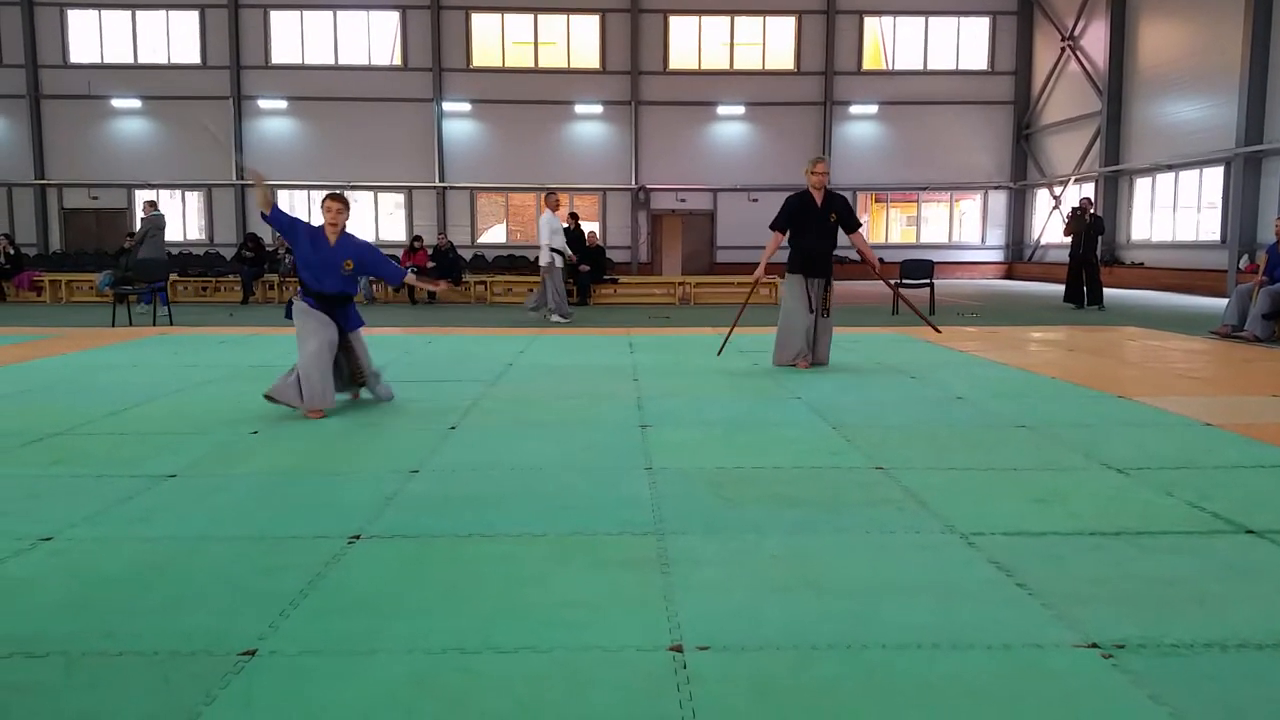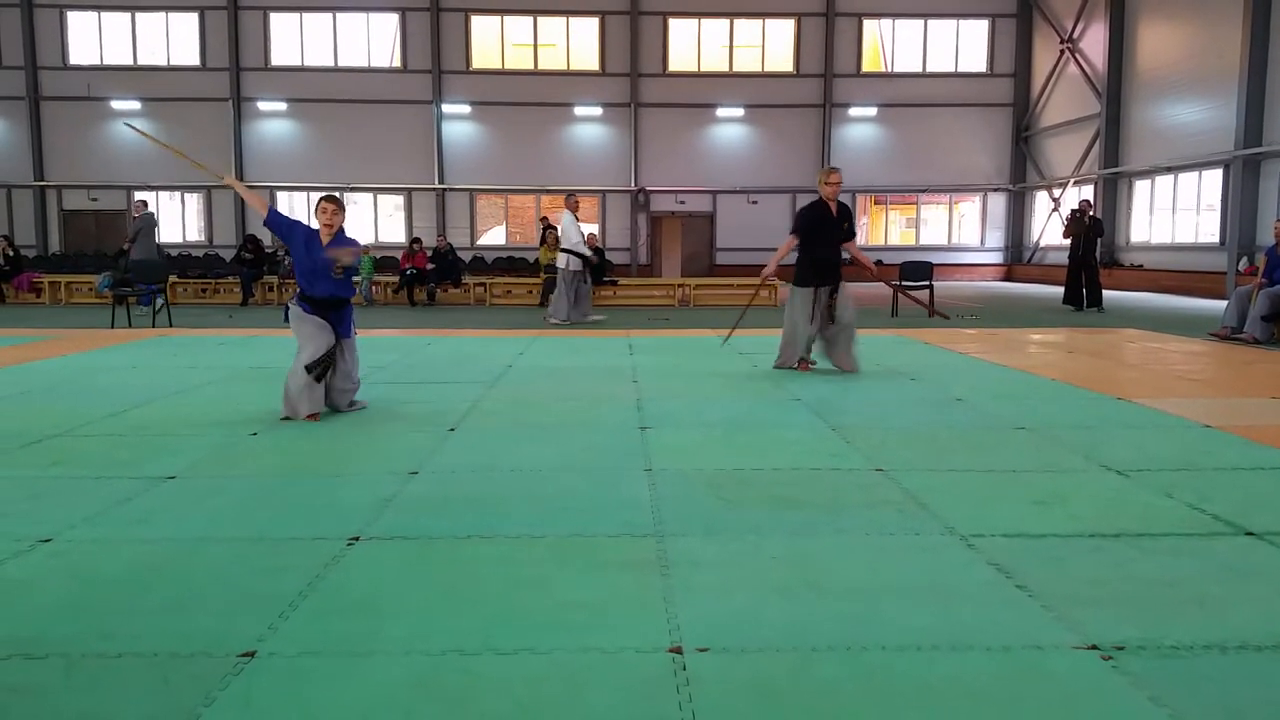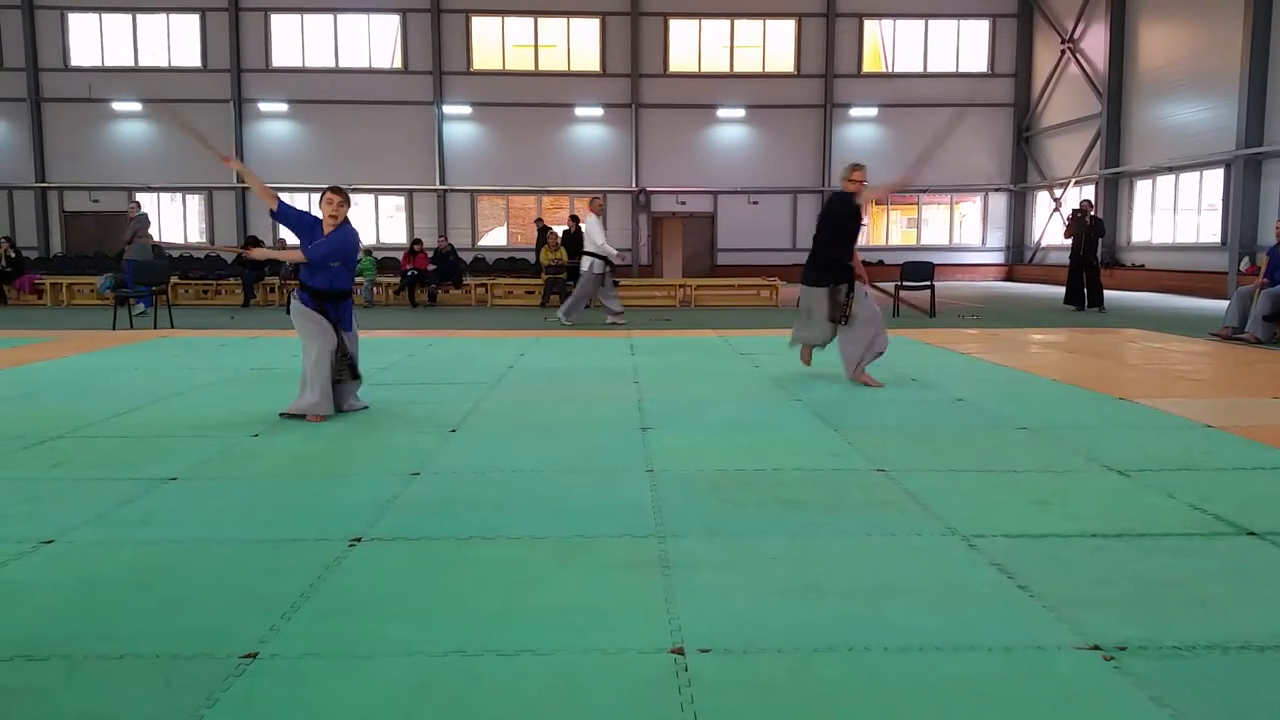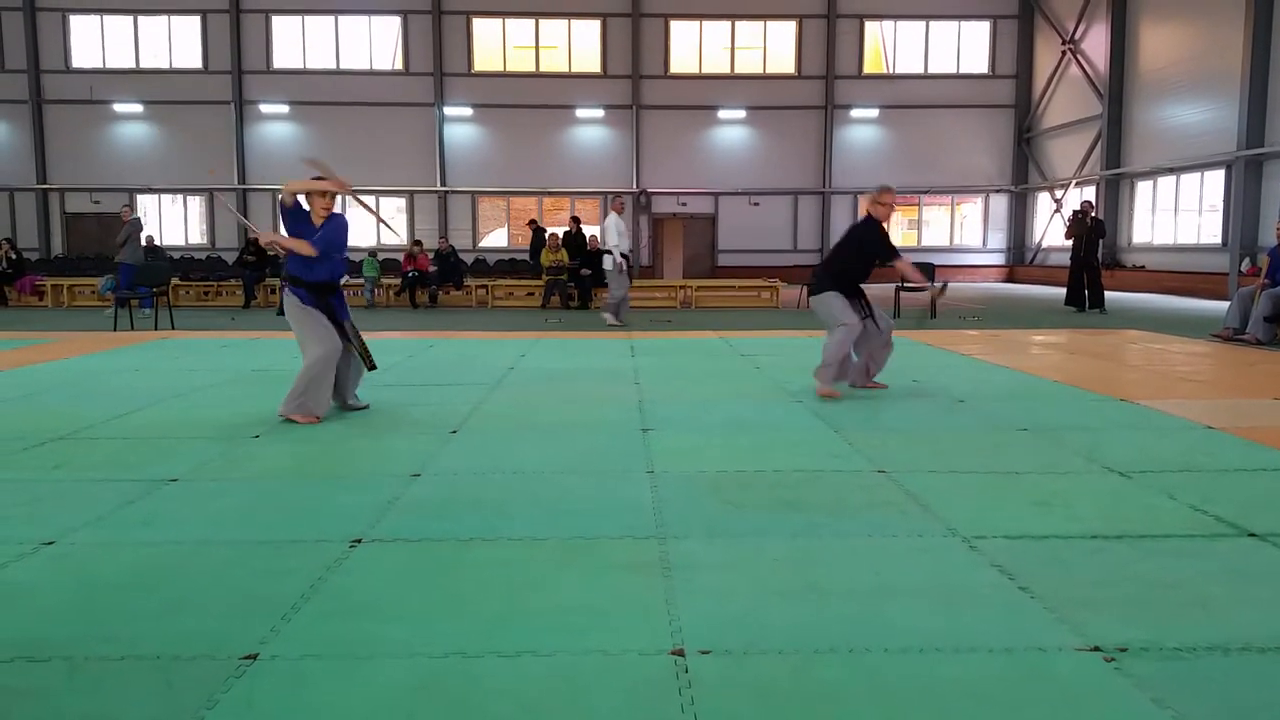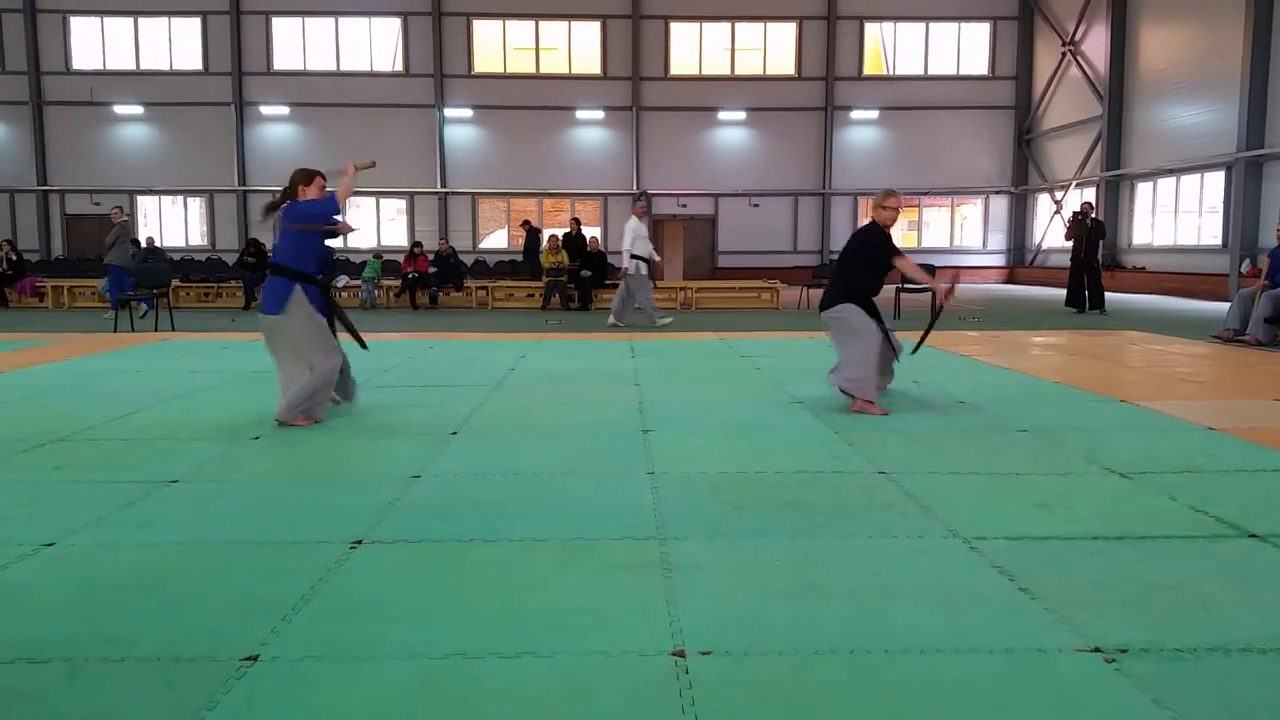
dt=0.2s
person 1, frame 1
left shoulder: (358, 247)
right shoulder: (305, 234)
left elbow: (393, 269)
right elbow: (269, 209)
left wrist: (426, 285)
right wrist: (259, 187)
left hip: (342, 310)
right hip: (310, 305)
left knee: (356, 363)
right knee: (319, 343)
left ankle: (350, 384)
right ankle: (313, 401)
person 1, frame 2
left shoulder: (349, 246)
right shoulder: (302, 235)
left elbow: (350, 256)
right elbow: (265, 210)
left wrist: (348, 256)
right wrist: (233, 182)
left hip: (338, 314)
right hip: (305, 309)
left knee: (343, 374)
right knee: (319, 346)
left ankle: (340, 399)
right ankle: (307, 405)
person 1, frame 3
left shoulder: (348, 239)
right shoulder: (307, 223)
left elbow: (303, 256)
right elbow: (272, 202)
left wrist: (267, 253)
right wrist: (241, 170)
left hip: (338, 306)
right hip: (306, 302)
left knee: (344, 360)
right knee: (323, 345)
left ankle: (340, 399)
right ankle: (313, 405)
person 1, frame 4
left shoulder: (338, 223)
right shoulder: (296, 217)
left elbow: (313, 249)
right elbow: (288, 191)
left wrist: (276, 239)
right wrist: (324, 185)
left hip: (329, 297)
right hip: (299, 297)
left knee: (346, 352)
right knee: (323, 349)
left ankle: (344, 398)
right ankle: (298, 408)
person 1, frame 5
left shoulder: (290, 212)
right shoulder: (299, 211)
left elbow: (335, 226)
right elbow: (338, 200)
left wrist: (338, 226)
right wrist: (350, 174)
left hip: (280, 293)
right hip: (291, 295)
left knee: (323, 353)
right knee: (322, 358)
right ankle: (292, 411)
person 2, frame 1
left shoulder: (839, 202)
right shoulder: (794, 202)
left elbow: (854, 233)
right elbow: (778, 234)
left wrist: (871, 257)
right wrist: (762, 264)
left hip: (824, 267)
right hip: (799, 267)
left knee: (823, 316)
right knee: (798, 314)
left ankle: (816, 355)
right ankle: (798, 355)
person 2, frame 2
left shoulder: (846, 212)
right shoulder: (810, 211)
right elbow: (792, 240)
left wrist: (865, 261)
right wrist: (773, 264)
left hip: (831, 274)
right hip: (807, 275)
left knee: (845, 318)
right knee: (804, 323)
left ankle: (840, 357)
right ankle: (799, 357)
person 2, frame 3
left shoulder: (852, 206)
right shoulder: (838, 200)
right elbow: (863, 198)
left wrist: (859, 269)
right wrist: (882, 192)
left hip: (844, 274)
right hip: (819, 275)
left knee: (869, 316)
right knee: (821, 327)
left ankle: (857, 369)
right ankle: (807, 340)
person 2, frame 4
left shoulder: (868, 228)
right shoulder: (871, 230)
right elbow: (898, 262)
right wrist: (926, 284)
left hip: (846, 288)
right hip: (826, 288)
left knee: (879, 327)
right knee: (849, 327)
left ankle: (862, 375)
right ankle: (825, 380)
person 2, frame 5
left shoulder: (879, 235)
right shoulder: (869, 235)
right elbow: (901, 262)
right wrist: (935, 285)
left hip: (859, 301)
right hip: (838, 302)
left knee: (884, 347)
right knee: (868, 336)
left ankle: (861, 384)
right ankle: (861, 398)
